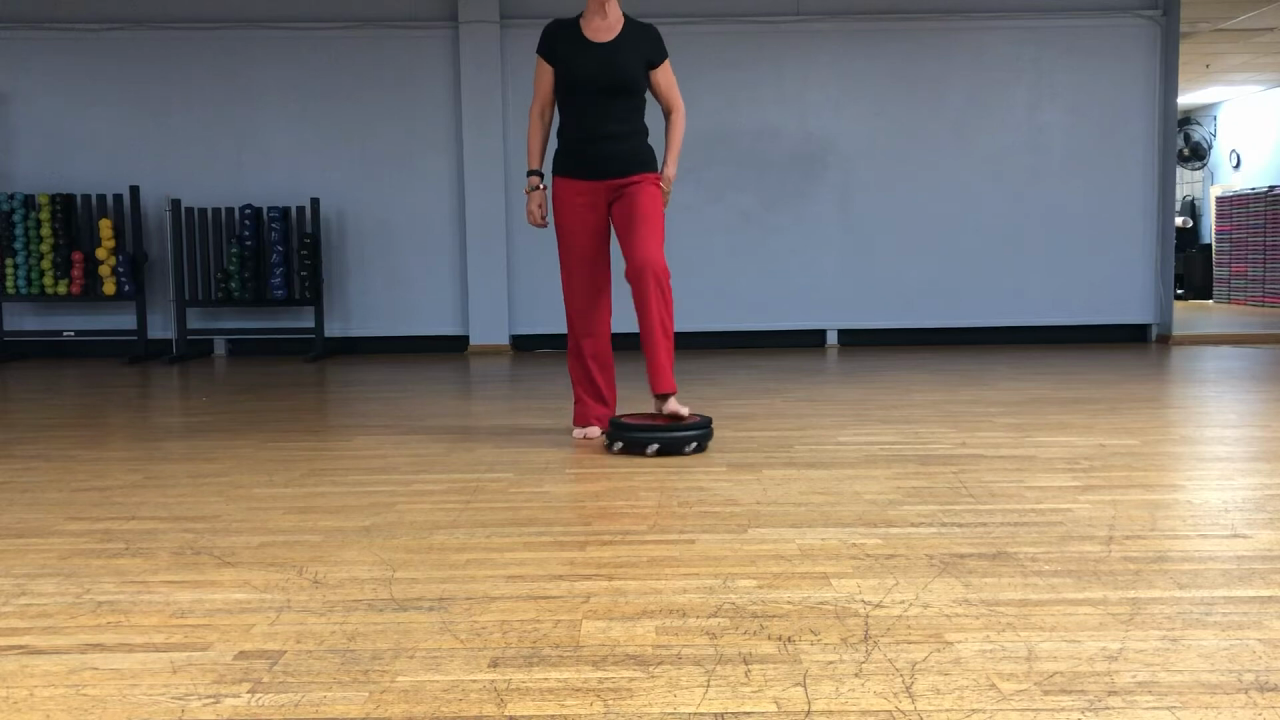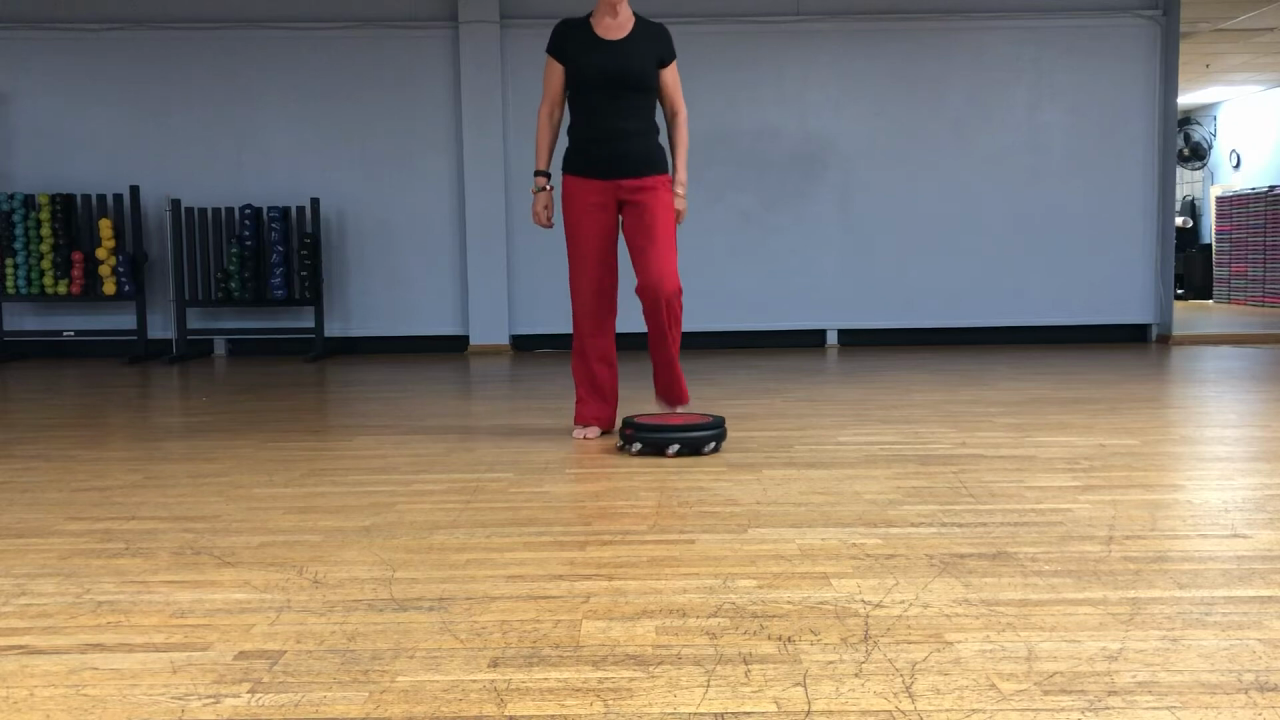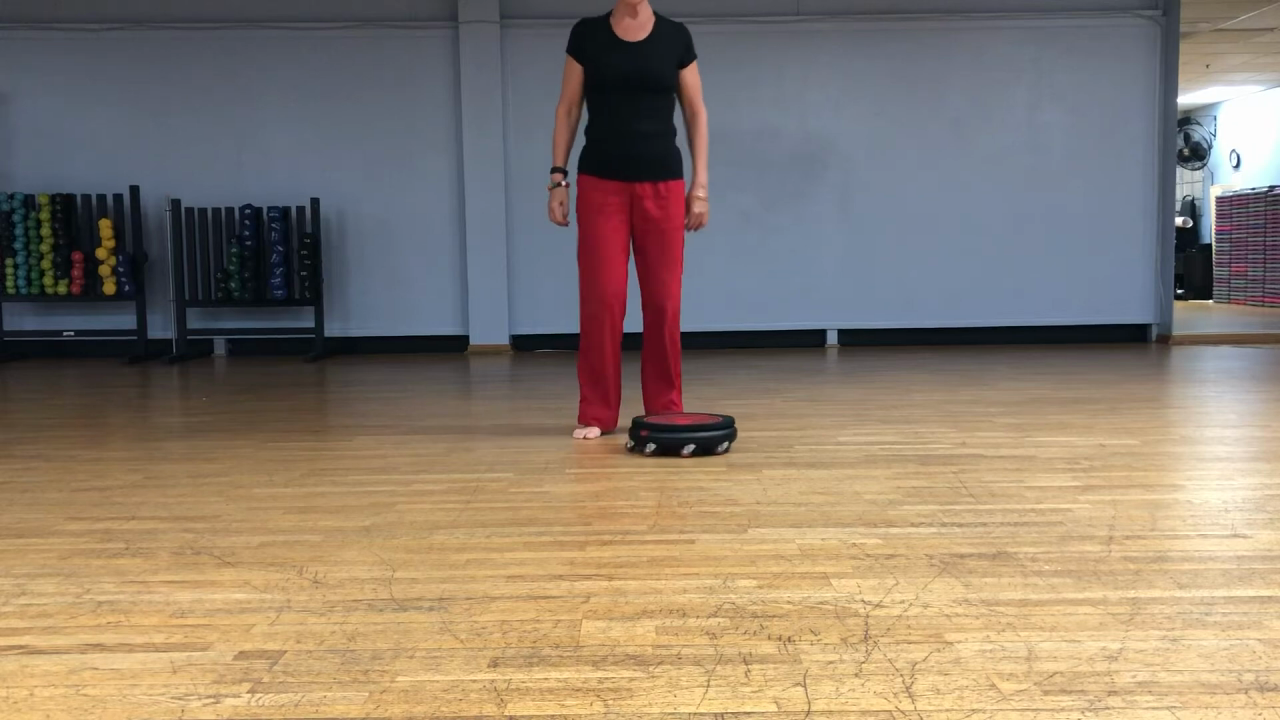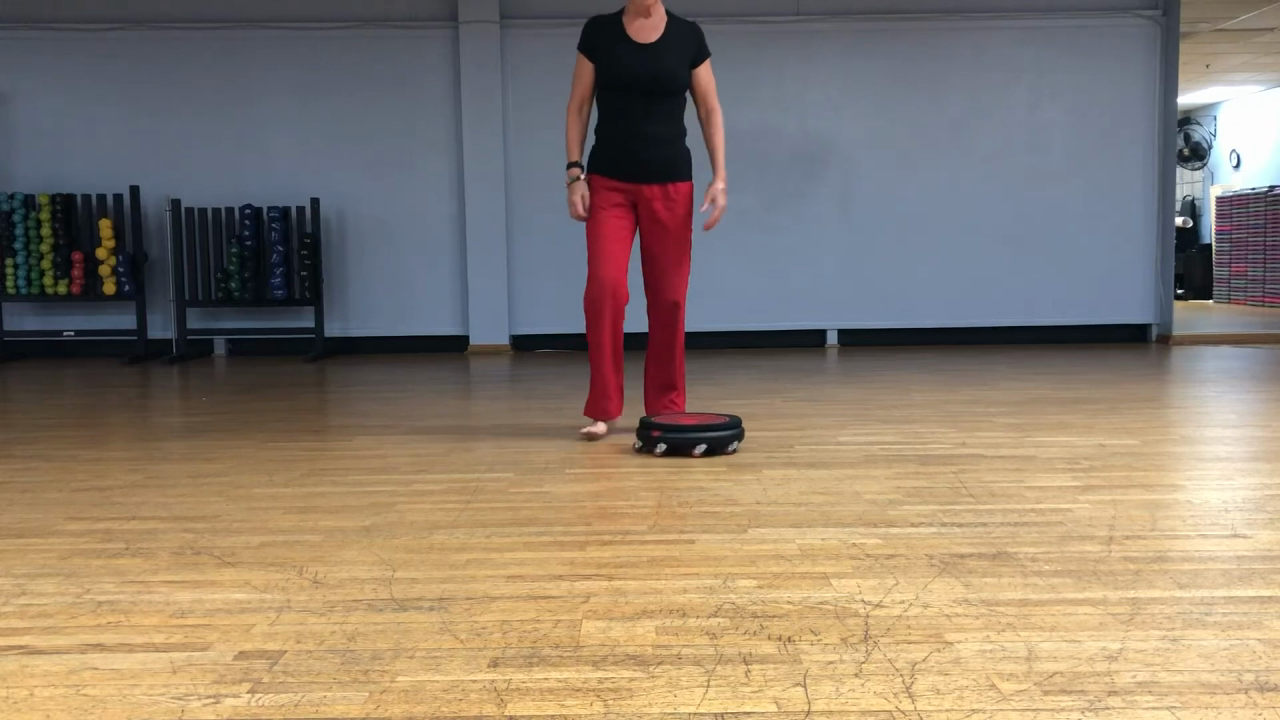
dt=0.2s
person 1, frame 1
left shoulder: (645, 37)
right shoulder: (557, 36)
left elbow: (674, 109)
right elbow: (541, 112)
left wrist: (669, 170)
right wrist: (534, 178)
left hip: (636, 177)
right hip: (575, 183)
left knee: (649, 267)
right knee: (584, 296)
left ankle: (665, 392)
right ankle: (592, 412)
person 1, frame 2
left shoulder: (655, 36)
left elbow: (677, 112)
right elbow: (550, 112)
left wrist: (680, 179)
right wrist: (541, 179)
left hip: (647, 179)
right hip: (585, 182)
left knee: (661, 285)
right knee: (591, 297)
left ankle: (672, 398)
right ankle: (594, 413)
person 1, frame 3
left shoulder: (675, 36)
left elbow: (696, 114)
right elbow: (567, 110)
left wrist: (700, 184)
right wrist: (557, 177)
left hip: (661, 183)
right hip: (600, 182)
left knee: (662, 298)
right knee: (602, 296)
left ankle: (665, 410)
right ankle: (597, 412)
person 1, frame 4
left shoulder: (687, 36)
left elbow: (710, 110)
right elbow: (578, 107)
left wrist: (718, 178)
right wrist: (574, 171)
left hip: (670, 184)
right hip: (608, 184)
left knee: (668, 298)
right knee: (605, 288)
left ankle: (666, 409)
right ankle: (602, 407)
